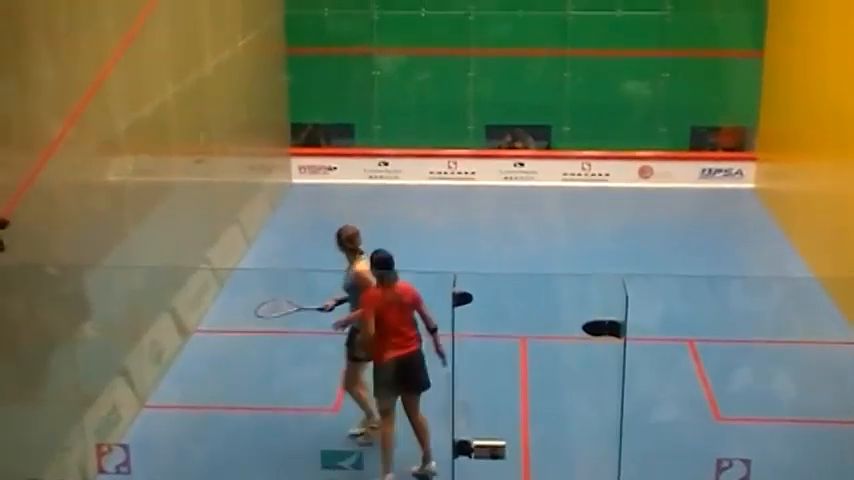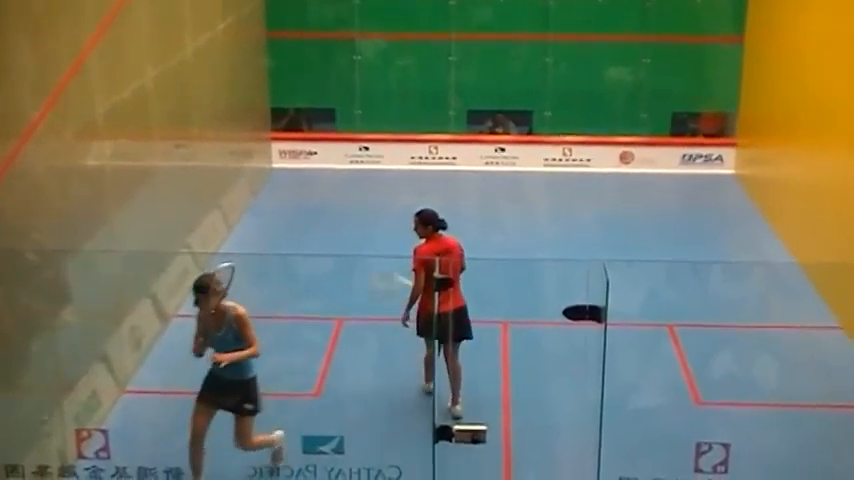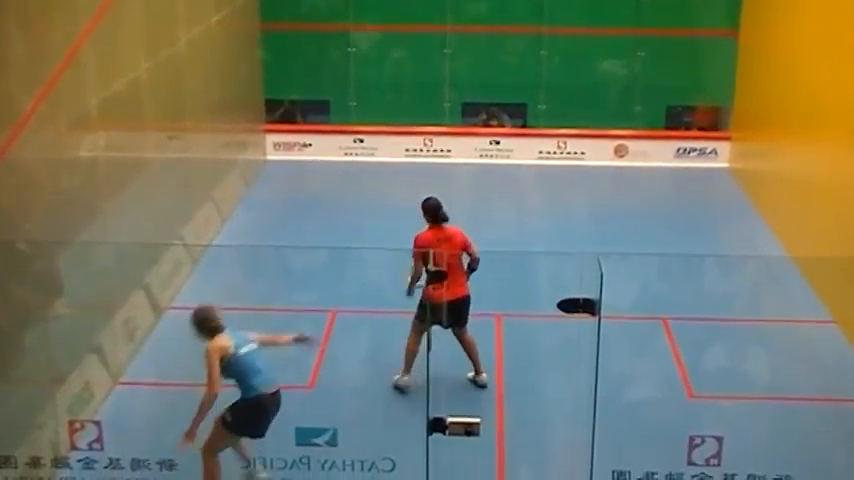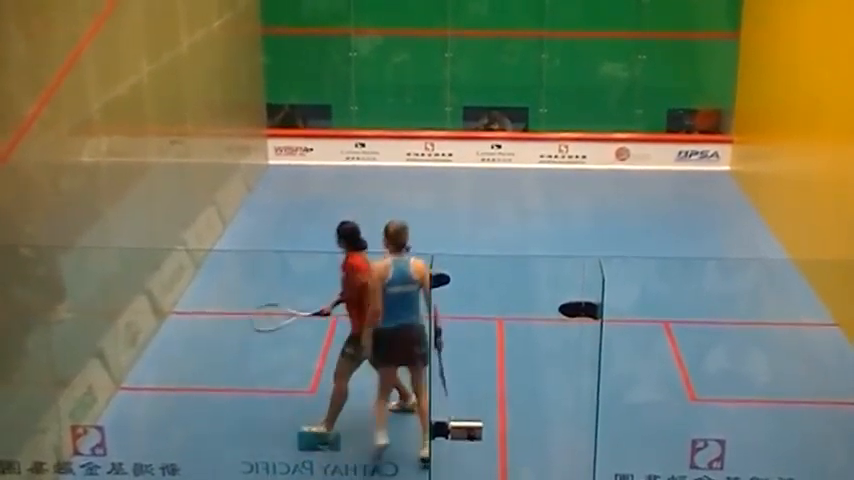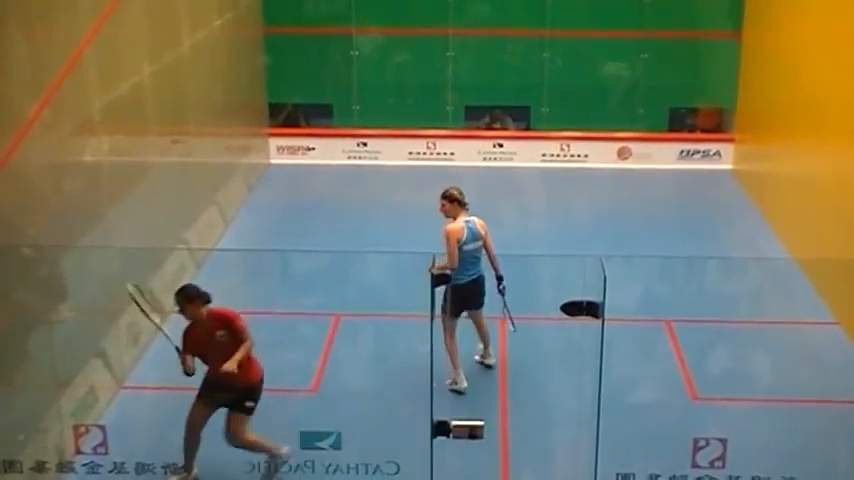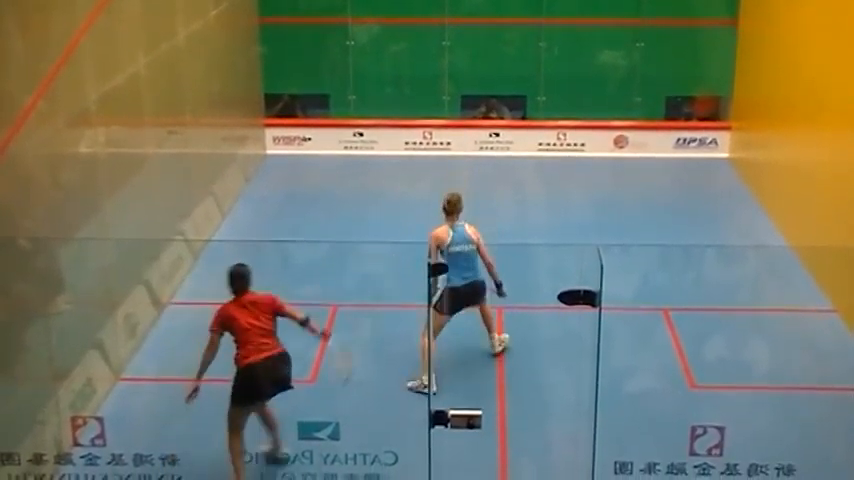
dt=0.7s
person 1, frame 1
left shoulder: (370, 296)
right shoulder: (408, 289)
left elbow: (369, 333)
right elbow: (428, 320)
left wrist: (358, 342)
right wrist: (437, 343)
left hip: (386, 360)
right hip: (412, 355)
left knee: (387, 418)
right knee: (414, 412)
person 1, frame 2
left shoulder: (421, 251)
right shoulder: (454, 244)
left elbow: (419, 286)
left wrist: (407, 310)
left hip: (430, 311)
right hip: (456, 308)
left knee: (431, 348)
right knee: (452, 356)
left ankle: (429, 383)
right ankle: (456, 404)
person 1, frame 3
left shoulder: (421, 239)
right shoulder: (458, 233)
left elbow: (417, 273)
right elbow: (475, 258)
left wrist: (410, 287)
right wrist: (466, 275)
left hip: (434, 298)
right hip: (460, 295)
left knee: (416, 333)
right knee: (462, 334)
left ankle: (404, 376)
right ankle: (480, 374)
person 1, frame 4
left shoulder: (354, 264)
right shoulder: (354, 260)
left elbow: (369, 299)
left wrist: (365, 334)
right wrist: (332, 305)
left hip: (364, 327)
right hip: (367, 326)
left knee: (341, 375)
left ankle: (327, 427)
right ankle: (407, 399)
person 1, frame 5
left shoulder: (226, 316)
right shoulder: (190, 333)
left elbow: (248, 341)
right elbow: (190, 371)
left wrist: (233, 361)
right wrist: (187, 365)
left hip: (246, 379)
right hip: (216, 379)
left knee: (235, 437)
right knee: (193, 426)
left ankle: (276, 453)
person 1, frame 6
left shoulder: (224, 312)
right shoulder: (267, 299)
left elbow: (211, 348)
right elbow: (297, 316)
left wrist: (198, 380)
right wrist: (316, 331)
left hip: (250, 368)
right hip: (277, 361)
left knee: (235, 430)
right knee: (258, 405)
right ankle: (277, 449)
person 2, frame 1
left shoulder: (360, 270)
right shoulder: (355, 264)
left wrist: (349, 319)
right wrist: (336, 301)
right hip: (361, 327)
left knee: (350, 384)
right knee: (354, 379)
left ankle: (374, 422)
right ankle: (369, 420)
person 2, frame 2
left shoulder: (238, 314)
right shoulder: (203, 317)
left elbow: (255, 350)
right elbow: (197, 352)
left wrist: (228, 357)
right wrist: (200, 339)
left hip: (243, 381)
right hip: (217, 379)
left knee: (243, 442)
right knee: (196, 434)
left ankle: (275, 440)
person 2, frame 3
left shoulder: (213, 348)
right shoulder: (243, 336)
left elbow: (213, 392)
right elbow: (274, 339)
left wrist: (193, 427)
right wrist: (296, 338)
left hip: (255, 403)
right hip: (272, 398)
left knee: (209, 450)
right knee: (225, 431)
person 2, frame 4
left shoulder: (378, 269)
right shoulder: (419, 267)
left elbow: (376, 311)
right elbow: (431, 303)
left wrist: (369, 338)
left hip: (388, 336)
right hip: (414, 333)
left knee: (385, 389)
right knee: (420, 391)
left ankle: (380, 434)
right ankle: (424, 445)
person 2, frame 5
left shoulder: (452, 229)
right shoulder: (480, 223)
left elbow: (452, 265)
right elbow: (492, 255)
left wrist: (436, 269)
right wrist: (499, 277)
left hip: (458, 287)
right hip: (477, 283)
left knee: (449, 332)
right knee: (478, 320)
left ankle: (458, 379)
right ankle: (488, 356)
person 2, frame 6
left shoulder: (437, 235)
right shoulder: (472, 232)
right elbow: (488, 262)
left wrist: (433, 288)
right wrist: (498, 284)
left hip: (455, 291)
right hip: (477, 287)
left knee: (429, 334)
right knee: (482, 303)
left ankle: (427, 381)
right ankle: (495, 341)
